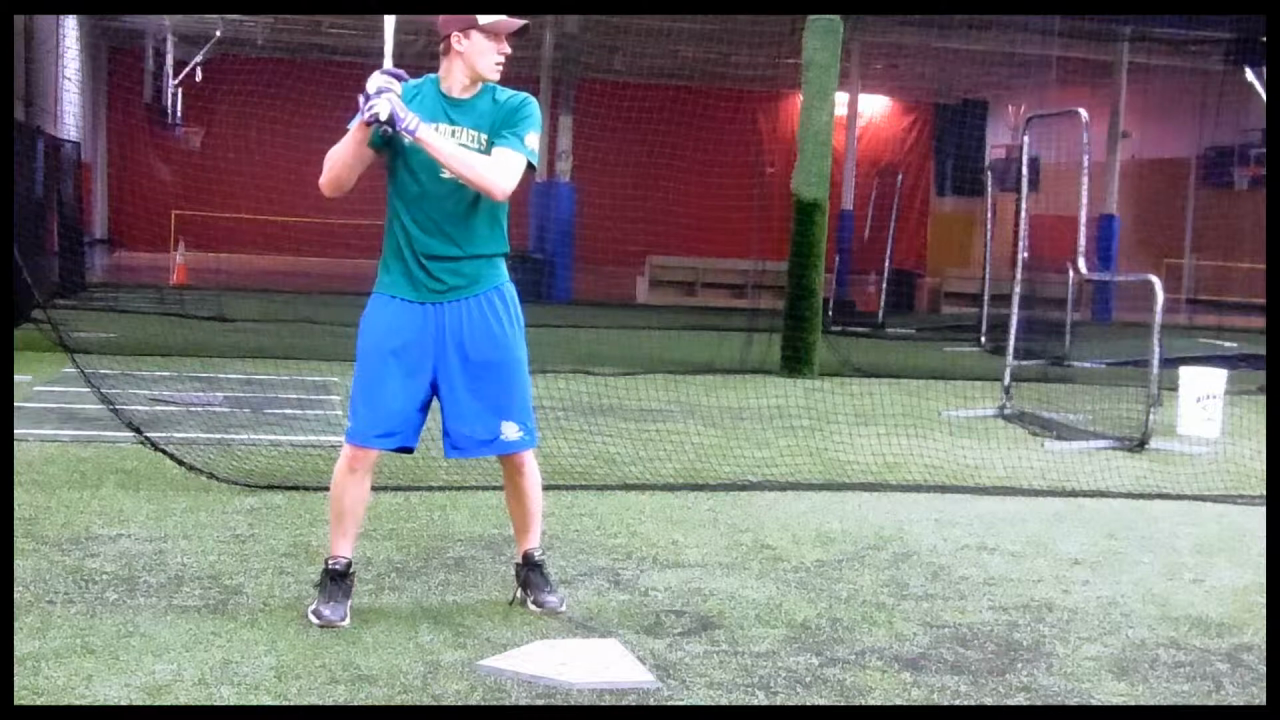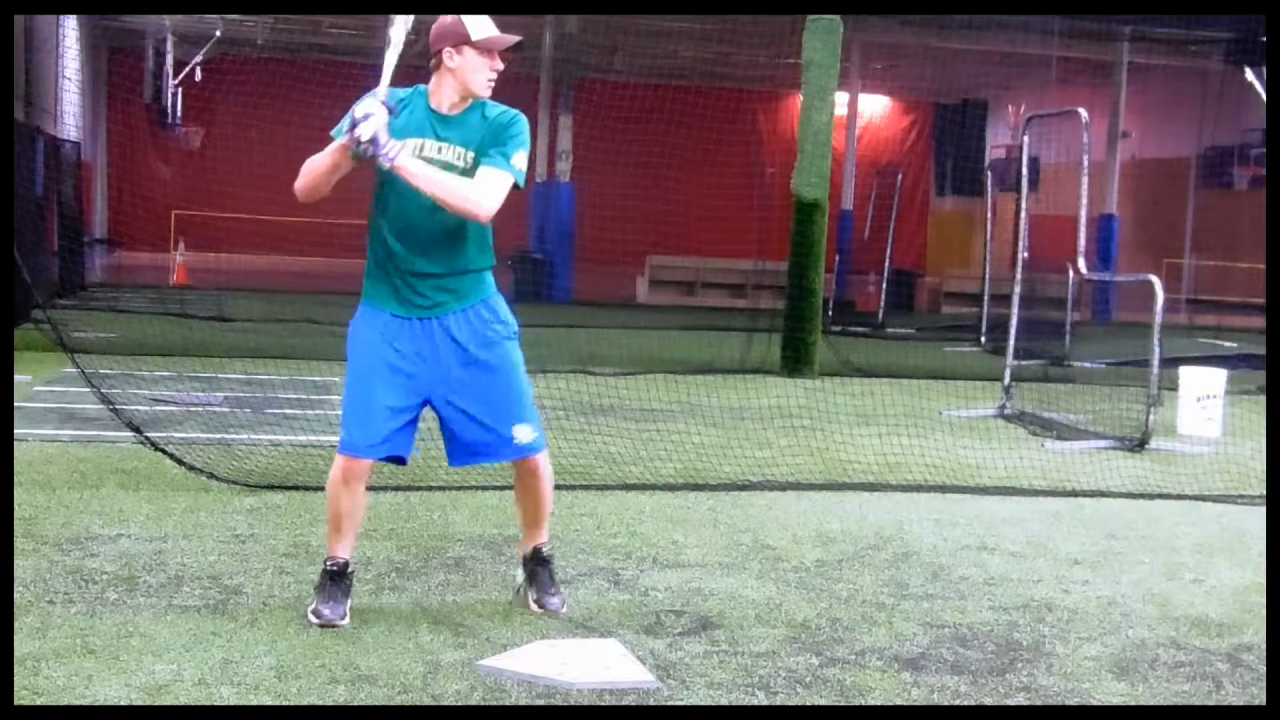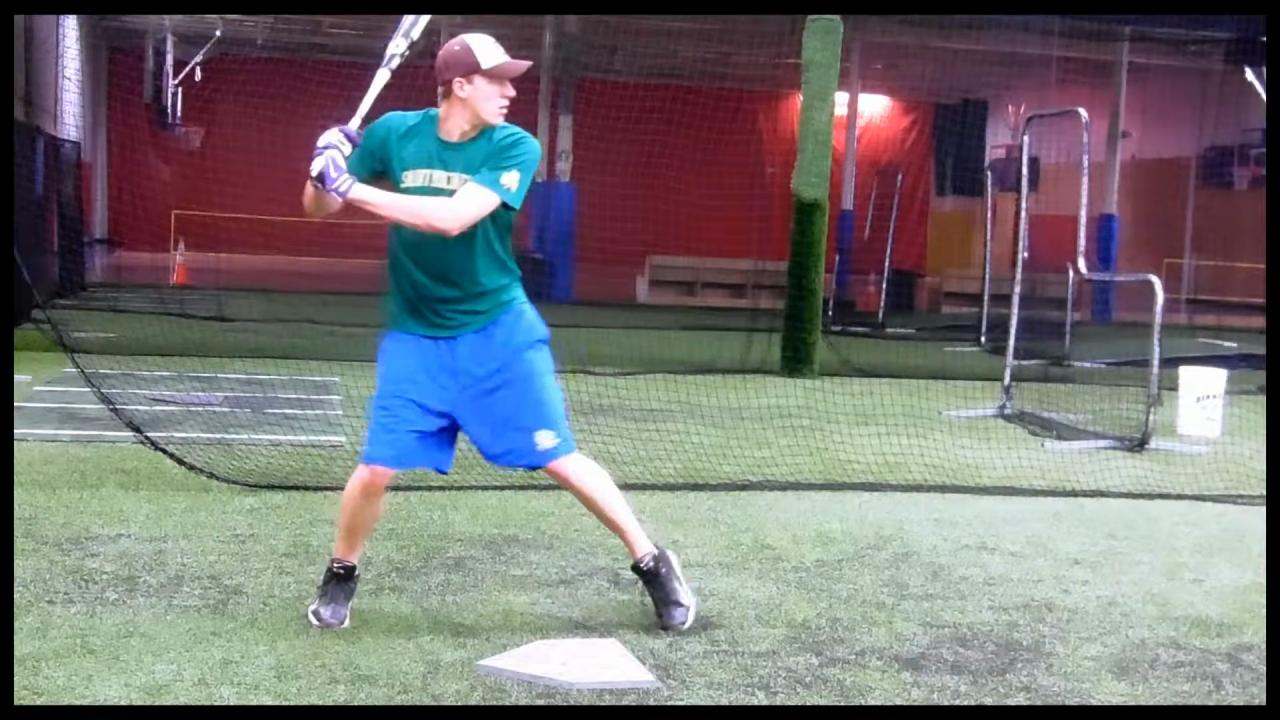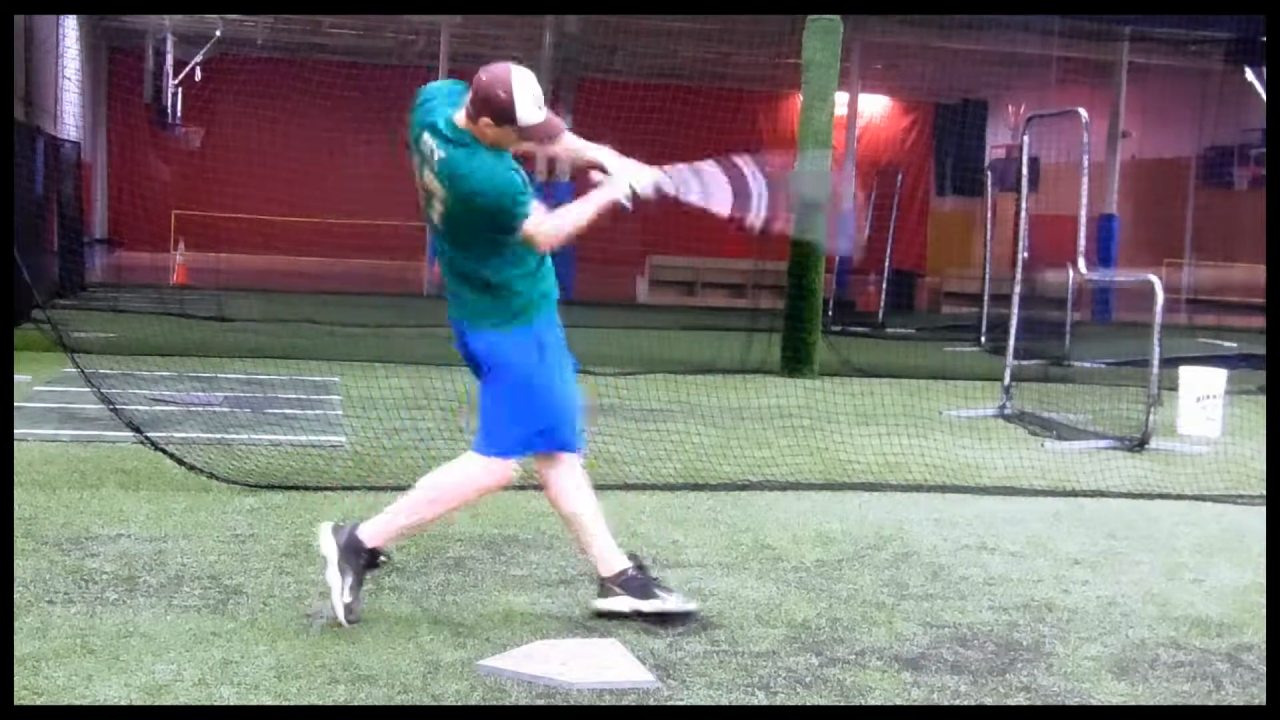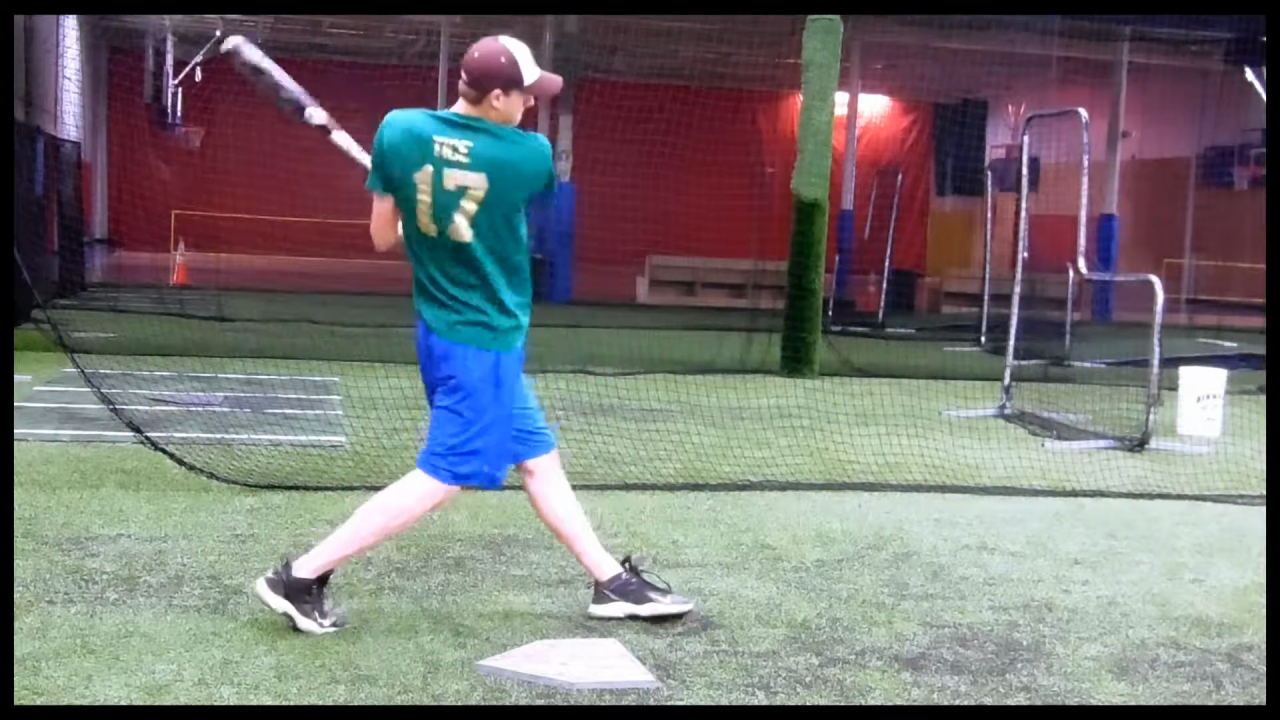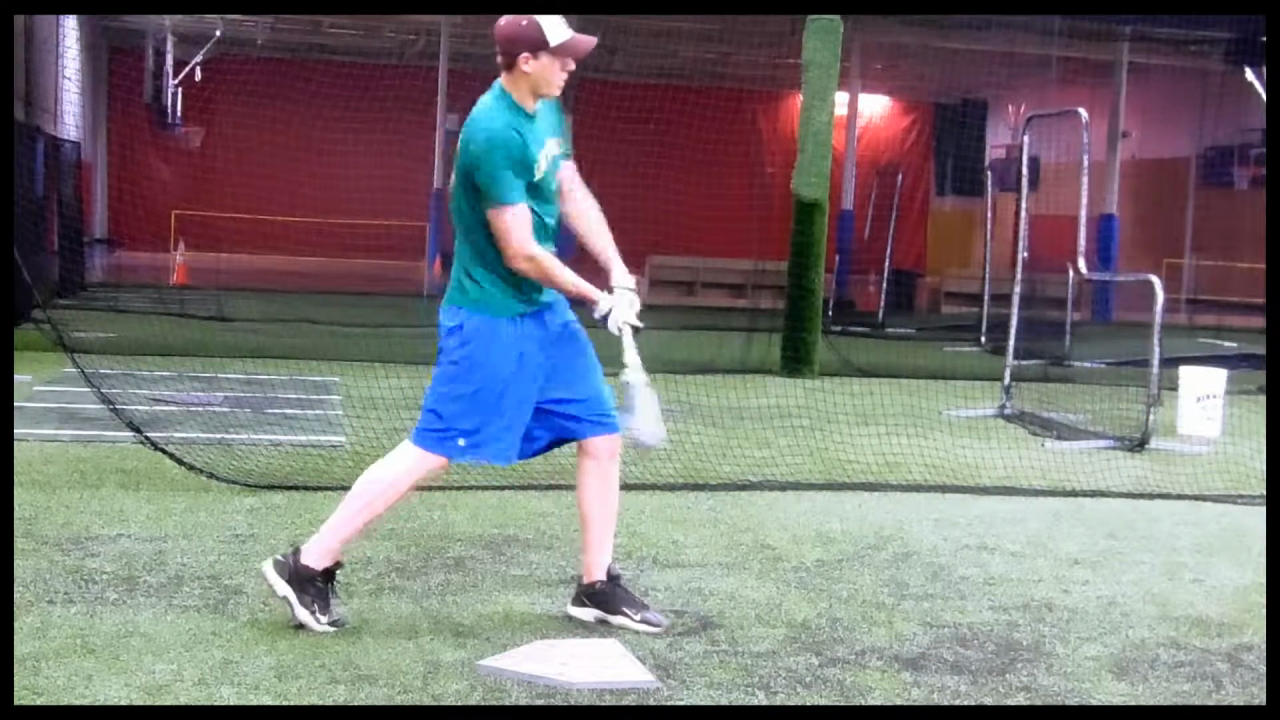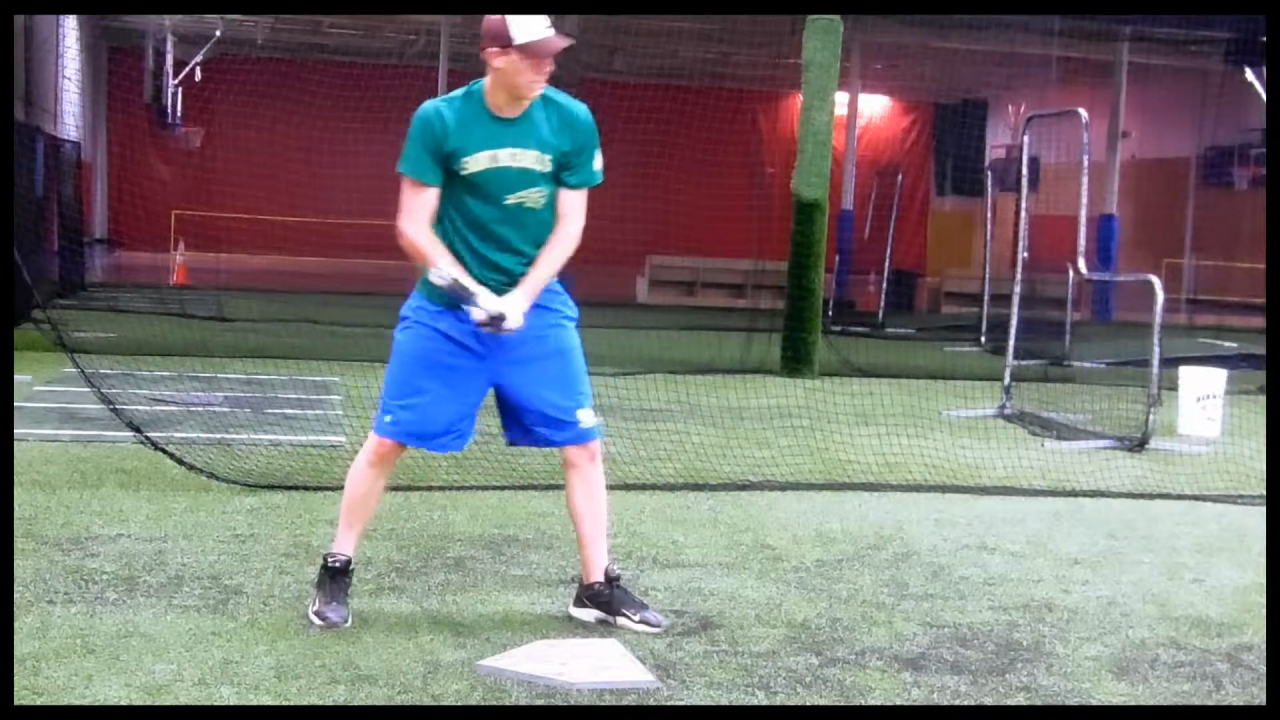
dt=0.4s
person 1, frame 1
left shoulder: (516, 107)
right shoulder: (401, 93)
left elbow: (499, 181)
right elbow: (332, 184)
left wrist: (416, 128)
right wrist: (368, 119)
left hip: (482, 300)
right hip: (401, 300)
left knee: (515, 445)
right knee: (363, 443)
left ankle: (531, 564)
right ankle: (337, 572)
person 1, frame 2
left shoulder: (506, 124)
right shoulder: (391, 107)
left elbow: (482, 204)
right elbow: (306, 189)
left wrist: (395, 156)
right wrist: (350, 138)
left hip: (471, 314)
right hip: (388, 315)
left knee: (527, 451)
right knee: (356, 456)
left ankle: (536, 559)
right ankle: (336, 573)
person 1, frame 3
left shoulder: (515, 148)
right shoulder: (393, 132)
left elbow: (453, 217)
right elbow: (317, 207)
left wrist: (354, 189)
right wrist: (325, 168)
left hip: (499, 330)
right hip: (416, 337)
left knee: (559, 458)
right knee: (377, 469)
left ankle: (651, 562)
right ankle: (340, 575)
person 1, frame 4
left shoulder: (437, 100)
right shoulder: (480, 176)
left elbow: (543, 136)
right elbow: (545, 234)
left wrist: (606, 159)
right wrist: (611, 191)
left hip: (521, 318)
right hip: (512, 324)
left knee: (557, 449)
right knee: (497, 459)
left ankle: (619, 577)
right ankle: (361, 541)
person 1, frame 5
left shoulder: (397, 131)
right shoulder: (532, 155)
left elbow: (383, 238)
left hip: (438, 329)
right hip: (485, 341)
left knee: (538, 459)
right knee: (442, 477)
left ankle: (612, 582)
right ankle: (300, 577)
person 1, frame 6
left shoulder: (544, 109)
right shoulder: (496, 135)
left elbow: (574, 197)
right elbow: (519, 253)
left wrist: (618, 273)
right wrist: (598, 296)
left hip: (547, 311)
right hip: (492, 319)
left knee: (603, 437)
right knee: (430, 450)
left ankle: (597, 586)
right ankle: (307, 564)
person 1, frame 7
left shoulder: (572, 121)
right shoulder: (439, 119)
left elbow: (569, 225)
right elbow: (413, 226)
left wrist: (521, 297)
right wrist: (474, 293)
left hip: (537, 308)
right hip: (445, 311)
left knee: (582, 445)
right knee: (387, 440)
left ankle: (597, 586)
right ankle: (337, 568)
